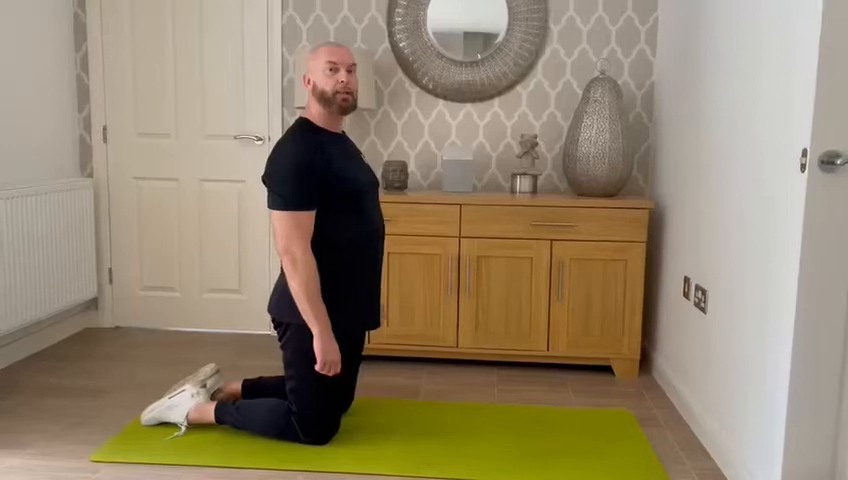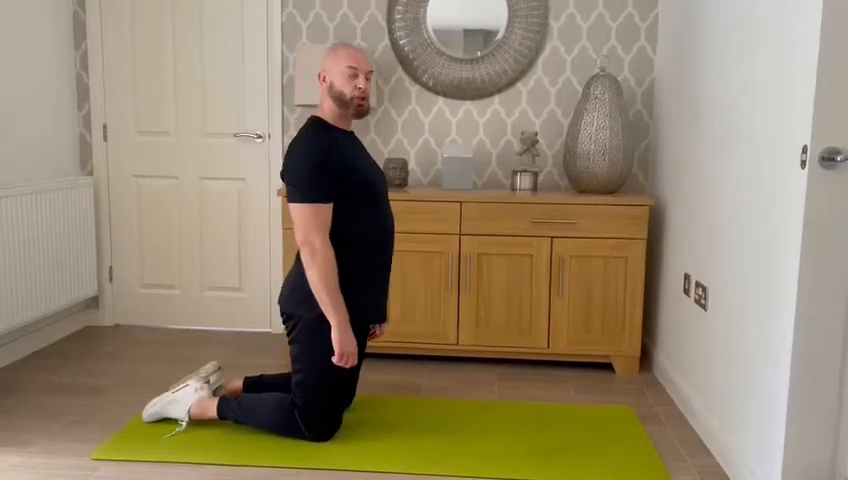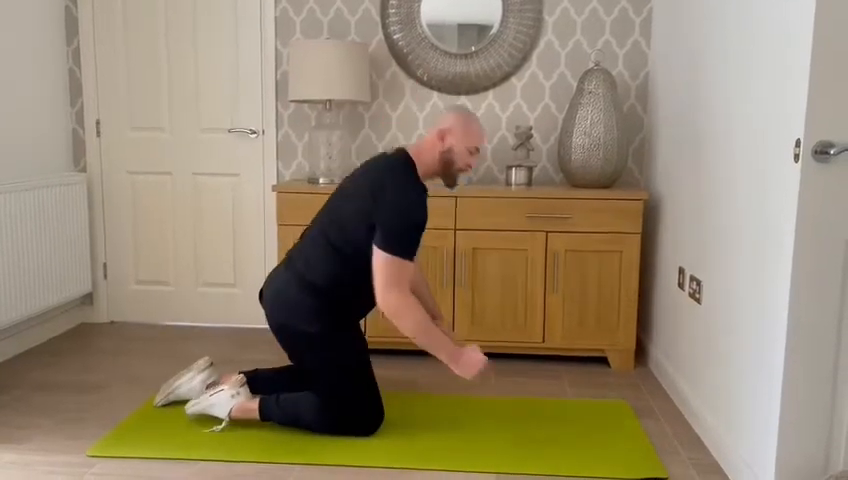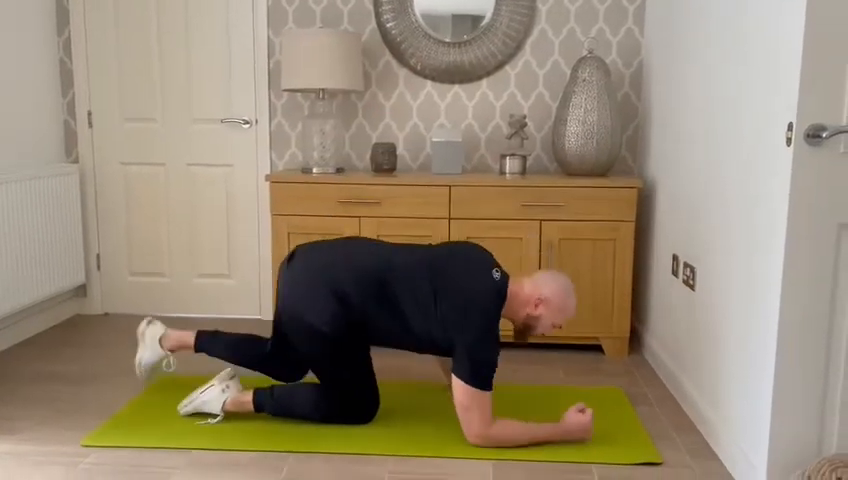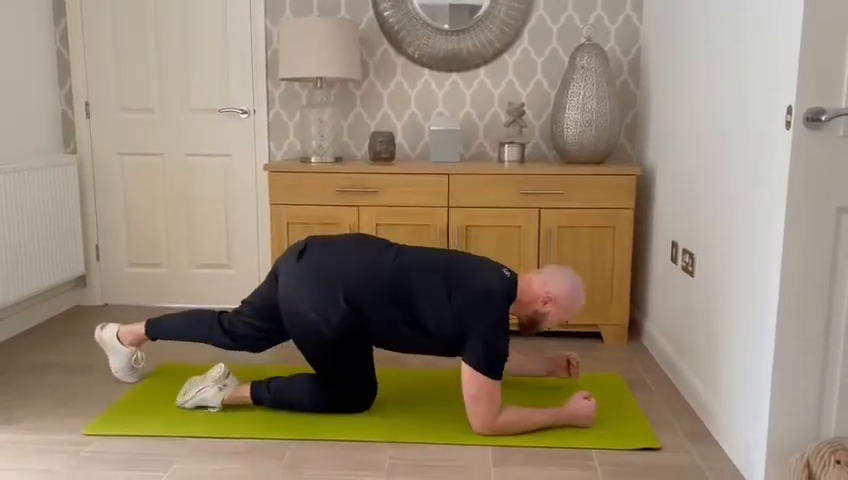
dt=0.7s
person 1, frame 1
left shoulder: (342, 143)
right shoulder: (296, 152)
right elbow: (293, 251)
left wrist: (364, 306)
right wrist: (321, 333)
left hip: (346, 309)
right hip: (314, 315)
left knee: (334, 403)
right knee: (314, 425)
left ankle: (222, 389)
right ankle: (196, 408)
person 1, frame 2
left shoulder: (347, 141)
right shoulder: (313, 148)
right elbow: (313, 243)
left wrist: (367, 309)
right wrist: (340, 324)
left hip: (350, 302)
right hip: (323, 308)
left knee: (334, 397)
right knee: (316, 421)
left ankle: (224, 385)
right ankle: (198, 404)
person 1, frame 3
left shoulder: (397, 171)
right shoulder: (402, 194)
left elbow: (403, 268)
right elbow: (392, 296)
left wrist: (438, 321)
right wrist: (454, 355)
left hip: (296, 295)
right hip: (306, 310)
left knee: (335, 388)
right knee: (362, 416)
left ankle: (223, 383)
right ankle: (237, 404)
person 1, frame 4
left shoulder: (484, 265)
right shoulder: (478, 326)
right elbow: (479, 432)
left wrist: (461, 377)
right wrist: (563, 430)
left hip: (309, 264)
right hip: (319, 298)
left knee: (284, 363)
right knee: (356, 404)
left ankle: (167, 338)
right ankle: (234, 399)
person 1, frame 5
left shoulder: (493, 278)
right shoulder: (492, 313)
left elbow: (482, 359)
right elbow: (485, 420)
left wrist: (548, 367)
right wrist: (566, 414)
left hip: (310, 260)
right hip: (323, 299)
left knee: (240, 330)
right knee: (353, 395)
left ankle: (124, 335)
right ankle: (233, 392)
